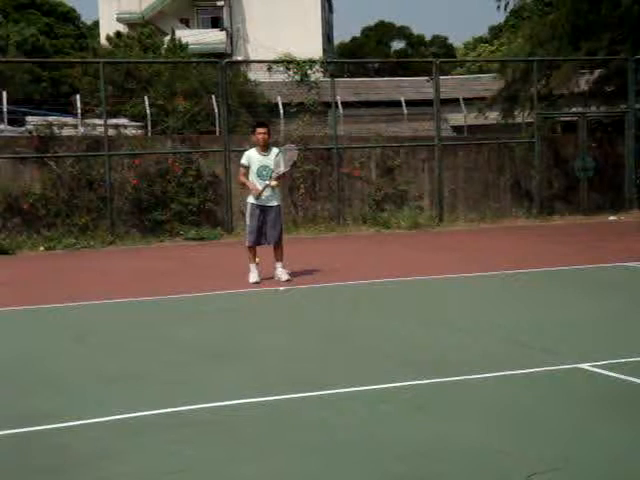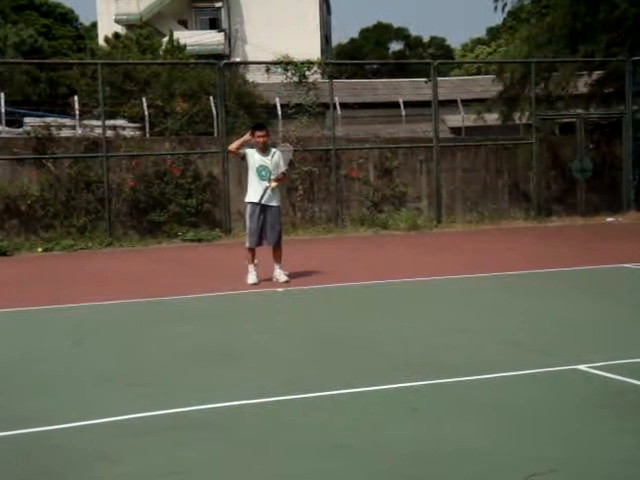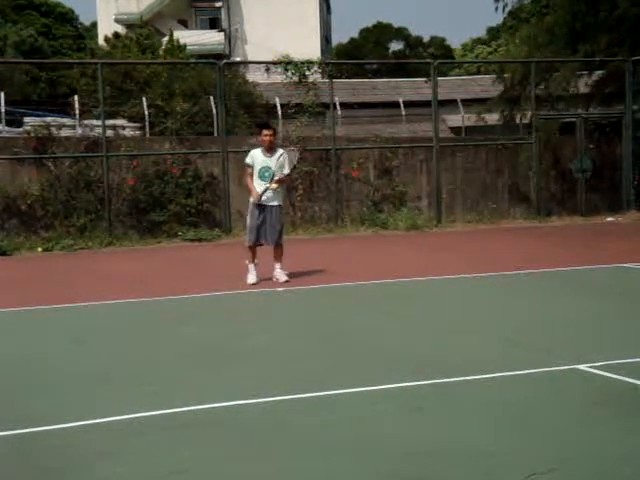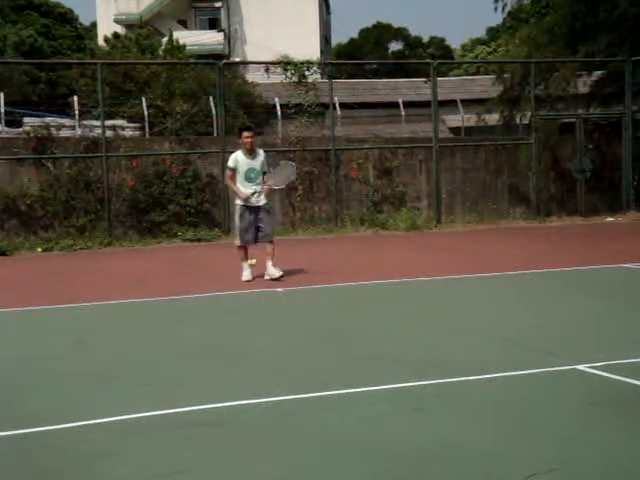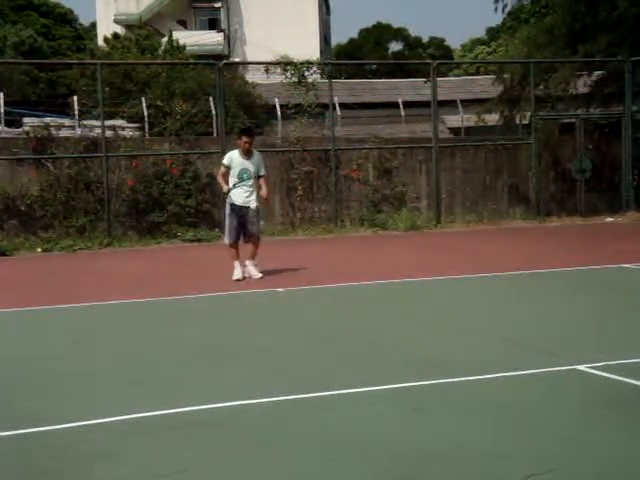
dt=1s
person 1, frame 1
left shoulder: (277, 153)
right shoulder: (249, 154)
right elbow: (241, 176)
right wrist: (249, 184)
left hip: (273, 201)
right hip: (255, 201)
left knee: (277, 237)
right knee: (252, 238)
left ankle: (279, 269)
right ankle: (253, 270)
person 1, frame 2
left shoulder: (276, 154)
right shoulder: (249, 153)
left elbow: (283, 174)
right elbow: (231, 149)
left wrist: (278, 179)
right wrist: (246, 138)
left hip: (273, 201)
right hip: (254, 201)
left knee: (276, 238)
right knee: (251, 238)
left ankle: (278, 270)
right ankle: (252, 271)
person 1, frame 3
left shoulder: (282, 154)
right shoulder: (253, 154)
left elbow: (286, 176)
right elbow: (248, 175)
left wrist: (281, 180)
right wrist: (253, 191)
left hip: (275, 202)
right hip: (257, 201)
left knee: (277, 238)
right knee: (252, 238)
left ankle: (278, 270)
right ankle: (252, 271)
person 1, frame 4
left shoulder: (261, 154)
right shoulder: (235, 157)
right elbow: (229, 179)
left wrist: (267, 184)
right wrist: (239, 193)
left hip: (261, 202)
right hip: (244, 203)
left knee: (268, 235)
right knee: (242, 238)
left ankle: (270, 267)
right ankle: (246, 269)
person 1, frame 5
left shoulder: (258, 157)
right shoulder: (231, 156)
left elbow: (261, 176)
right elbow: (220, 175)
left wrist: (264, 189)
right wrist: (224, 185)
left hip: (251, 203)
right hip: (234, 203)
left knee: (254, 237)
right knee: (233, 238)
left ankle: (250, 266)
right ankle: (237, 268)
